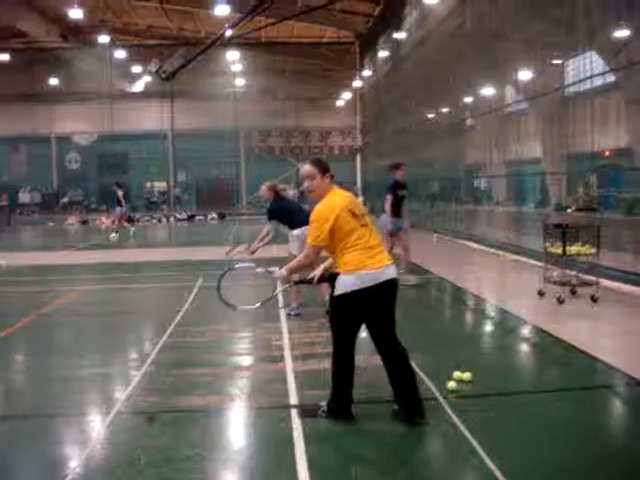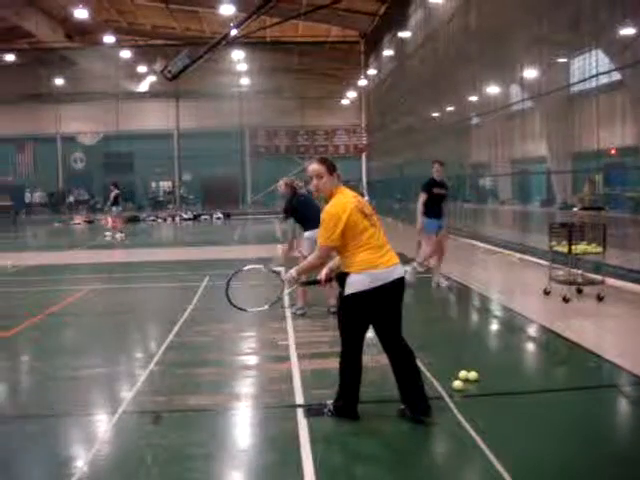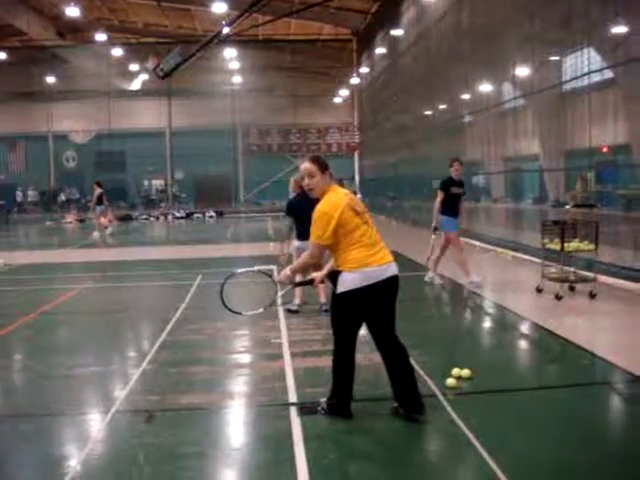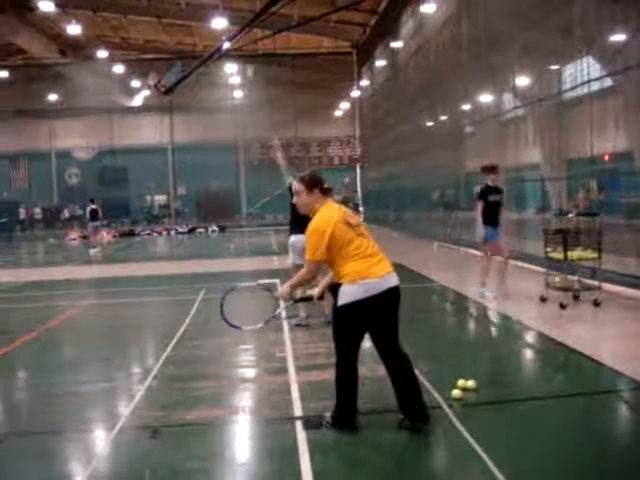
dt=0.4s
person 1, frame 1
left shoulder: (323, 210)
right shoulder: (348, 198)
left elbow: (309, 257)
left wrist: (285, 271)
right wrist: (325, 267)
left hip: (356, 282)
right hip: (385, 275)
left knee: (343, 347)
right knee: (389, 343)
left ankle: (340, 407)
right ankle: (412, 408)
person 1, frame 2
left shoulder: (334, 209)
right shoulder: (353, 198)
left elbow: (321, 256)
left wrist: (295, 272)
right wrist: (331, 269)
left hip: (365, 282)
right hip: (392, 276)
left knee: (351, 347)
right knee: (395, 343)
left ankle: (345, 406)
right ankle: (418, 406)
person 1, frame 3
left shoulder: (325, 208)
right shoulder: (346, 196)
left elbow: (314, 256)
left wrist: (289, 272)
right wrist: (328, 271)
left hip: (358, 280)
right hip: (386, 273)
left knee: (344, 345)
right knee: (388, 341)
left ankle: (338, 404)
right ankle: (411, 404)
person 1, frame 4
left shoulder: (319, 224)
right shoulder: (341, 211)
left elbow: (310, 272)
left wrist: (288, 288)
right wrist: (324, 286)
left hip: (358, 292)
right hip: (387, 284)
left knee: (346, 358)
right knee: (392, 352)
left ankle: (344, 418)
right ankle: (416, 416)
person 2, frame 1
left shoulder: (273, 207)
right shoulder: (284, 201)
left elbow: (272, 233)
right elbow: (270, 228)
left wrist: (258, 245)
right wrist: (257, 243)
left hip: (300, 232)
left ankle: (295, 306)
right ankle: (329, 301)
person 2, frame 2
left shoulder: (289, 204)
right shoulder: (304, 196)
left wrist: (288, 247)
right wrist: (298, 241)
left hip: (312, 233)
left ankle: (300, 306)
right ankle: (332, 304)
person 2, frame 3
left shoulder: (291, 203)
right shoulder: (317, 198)
left elbow: (289, 226)
left wrist: (286, 245)
left hip: (302, 242)
left knee: (299, 272)
left ankle: (296, 303)
right ankle: (323, 302)
person 2, frame 4
left shoulder: (295, 192)
left elbow: (284, 169)
left wrist: (278, 150)
left hip: (297, 239)
left ankle: (303, 316)
right ankle: (328, 313)
person 3, frame 1
left shoulder: (404, 186)
right shoulder: (392, 186)
right elbow: (388, 205)
left wrist: (405, 220)
right wrist: (389, 222)
left hip: (399, 219)
right hip: (391, 219)
left knee: (405, 247)
right knee: (390, 247)
person 3, frame 2
left shoulder: (445, 186)
right shoulder: (428, 185)
right elbow: (420, 204)
left wrist: (443, 218)
right wrist: (419, 222)
left hip: (440, 220)
right hip: (429, 220)
left knee: (441, 250)
right knee: (431, 250)
left ankle: (436, 276)
right ankle: (414, 267)
person 3, frame 3
left shoulder: (461, 184)
right shoulder: (446, 183)
right elbow: (438, 202)
left wrist: (461, 216)
right wrist: (435, 220)
left hip: (454, 218)
right hip: (446, 218)
left knee: (444, 248)
right knee: (459, 248)
left ankle: (431, 273)
right ankle: (469, 277)
person 3, frame 4
left shoulder: (499, 191)
right shoulder: (483, 191)
left elbow: (500, 210)
right elbow: (479, 212)
right wrist: (482, 231)
left hip: (496, 227)
right hip: (485, 228)
left knee: (505, 256)
right knee: (488, 258)
right ankle: (482, 288)
